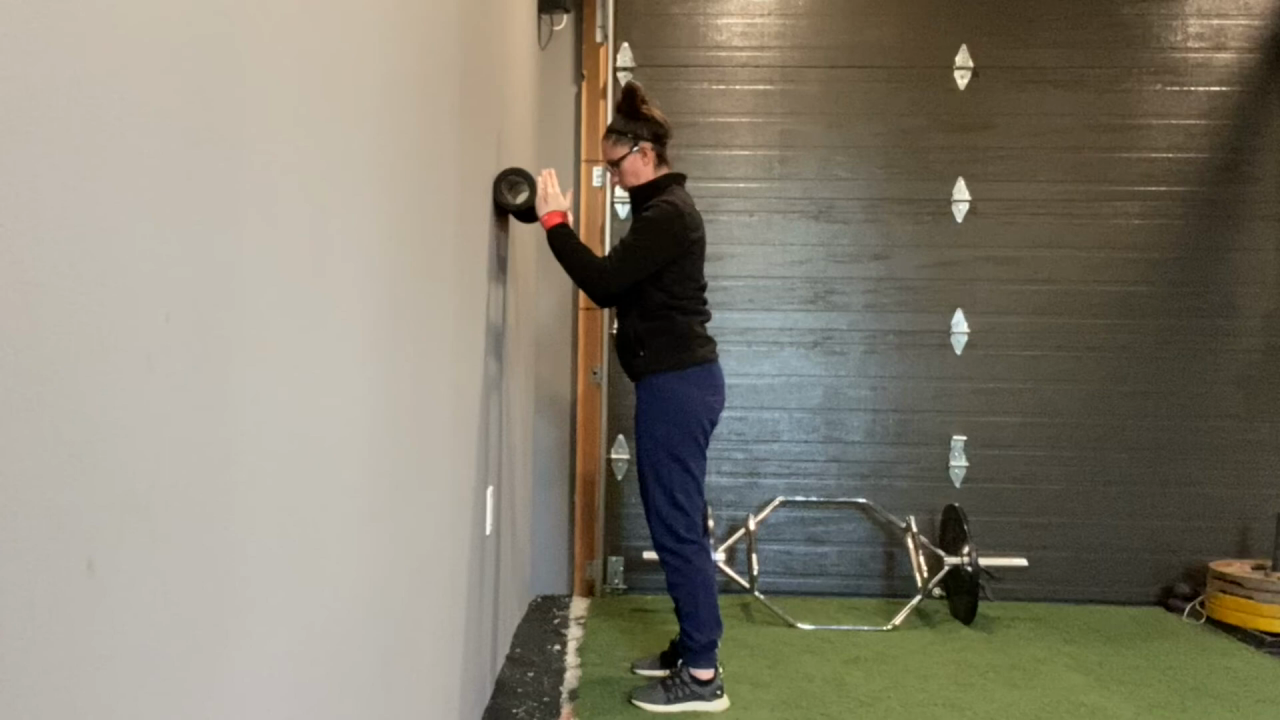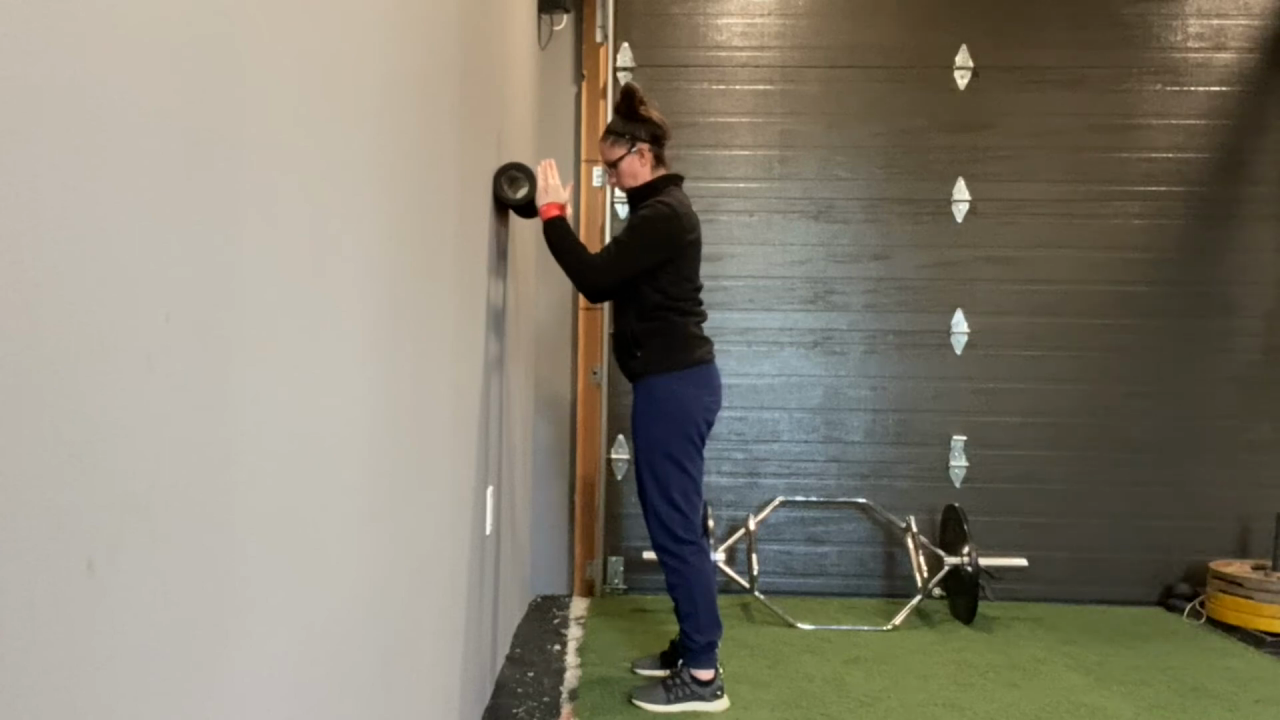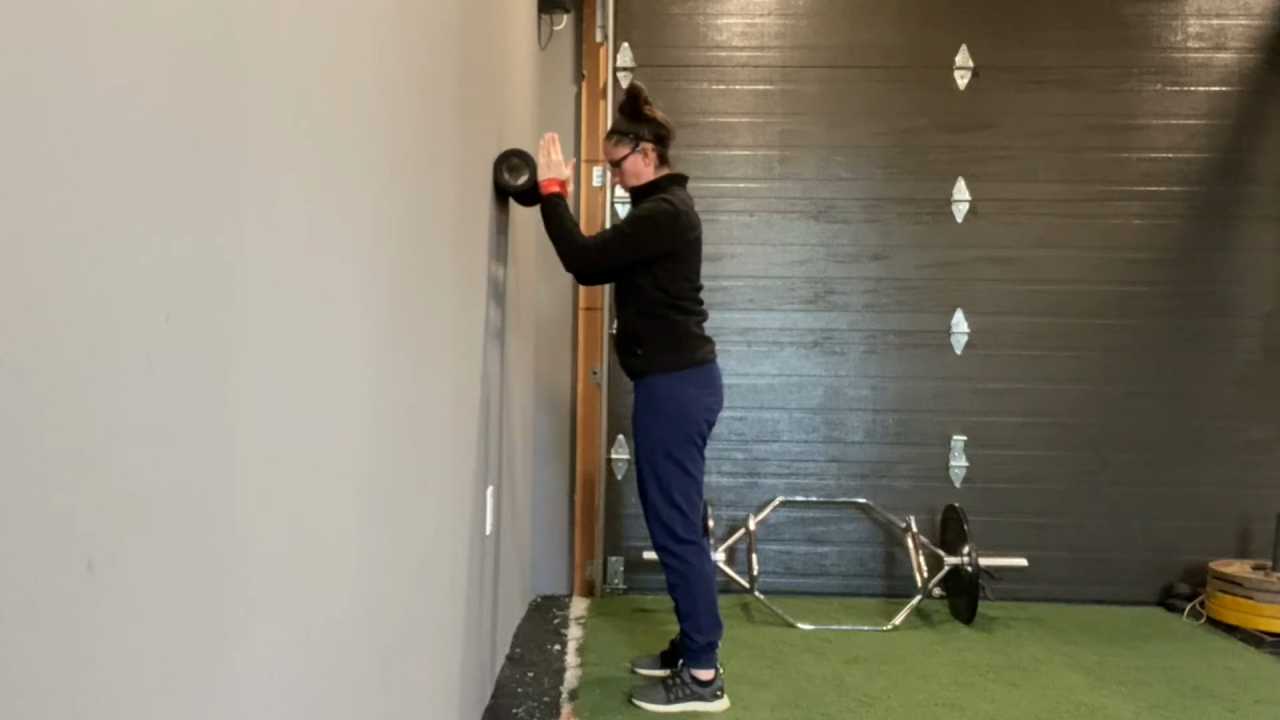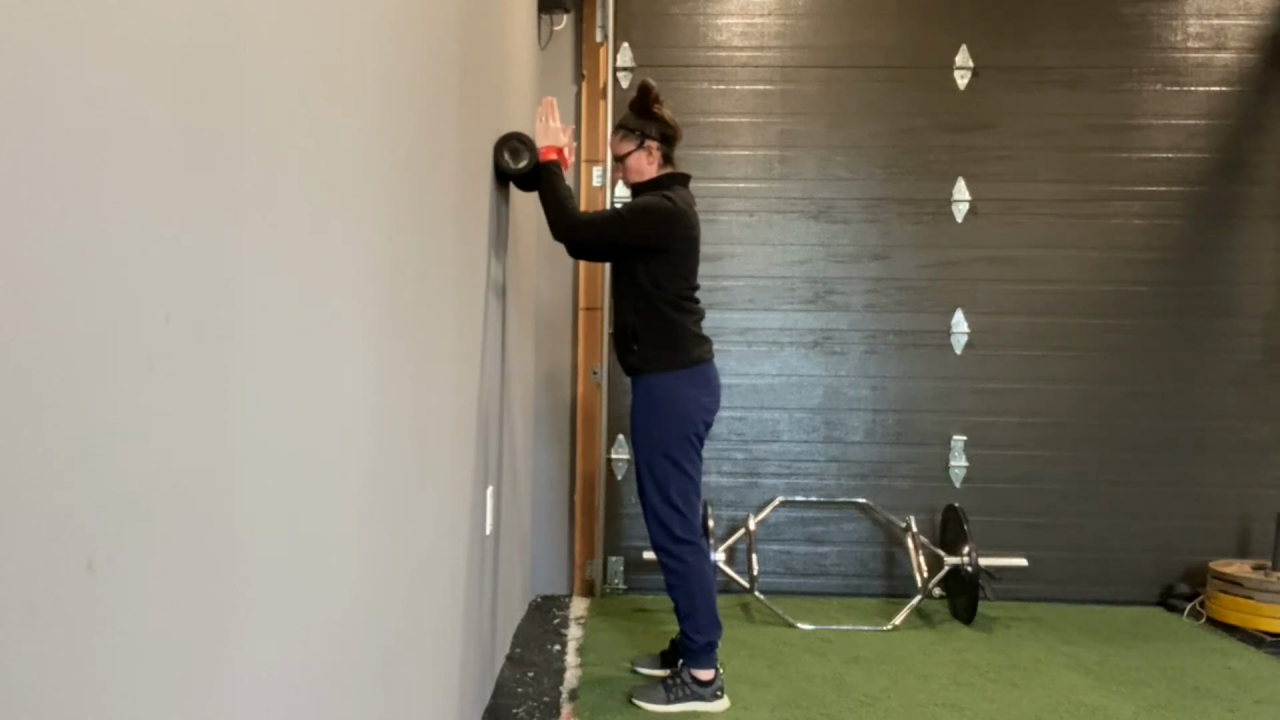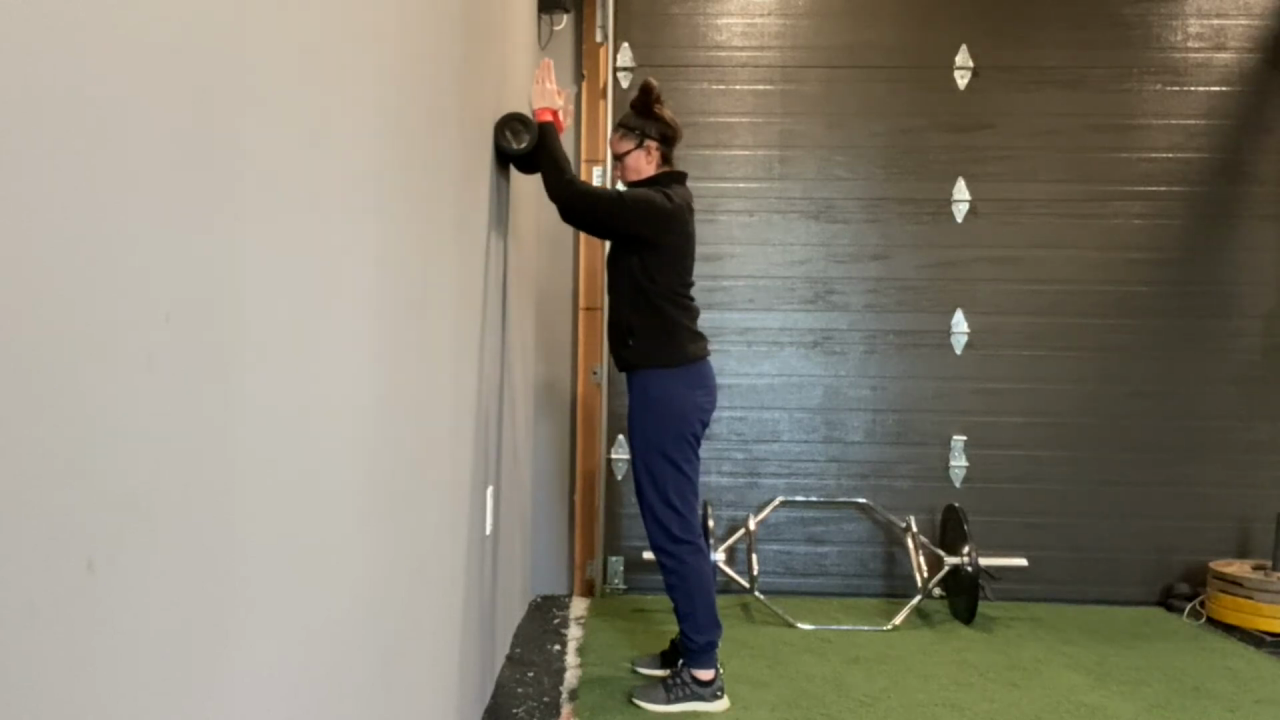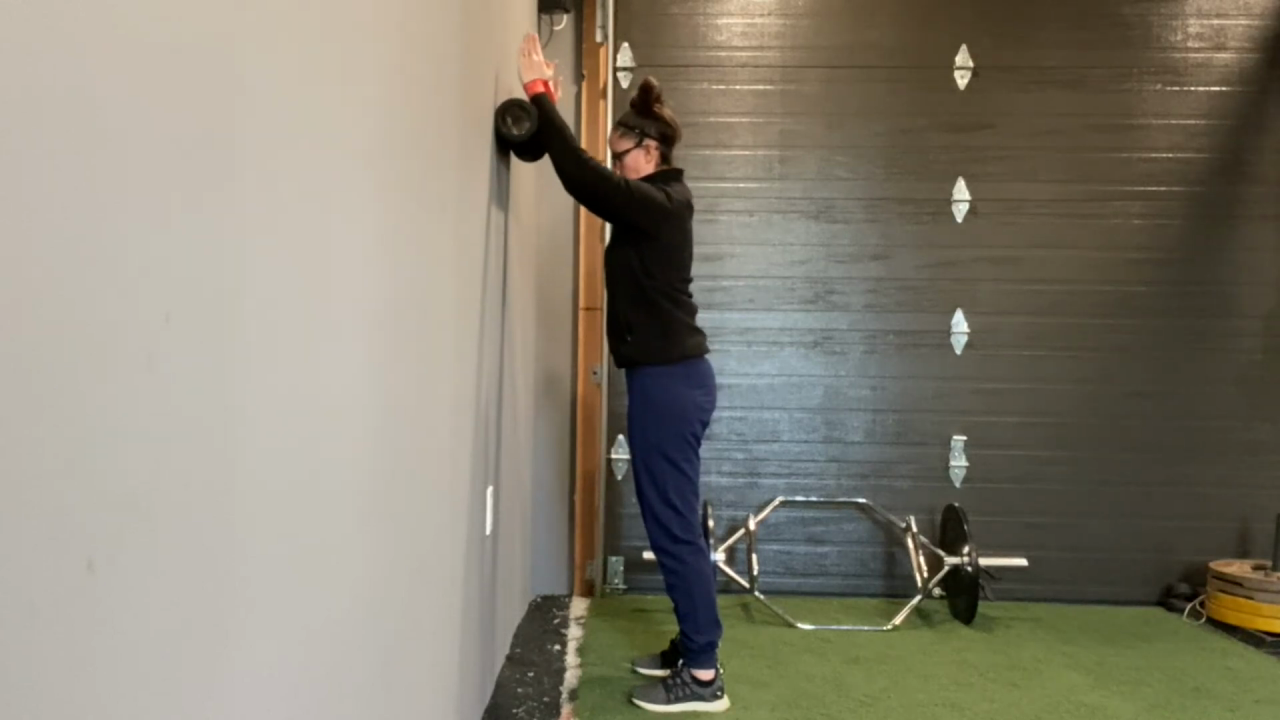
dt=0.7s
person 1, frame 1
left shoulder: (668, 214)
right shoulder: (665, 208)
left elbow: (605, 284)
right elbow: (621, 281)
left wrist: (556, 222)
right wrist: (562, 224)
left hip: (678, 383)
right hip: (679, 379)
left knee: (678, 527)
right knee: (677, 523)
right ankle: (691, 648)
person 1, frame 2
left shoulder: (663, 216)
right shoulder: (661, 209)
left elbow: (597, 281)
right elbow: (613, 278)
left wrist: (554, 215)
right wrist: (557, 218)
left hip: (674, 384)
right hip: (676, 379)
left knee: (676, 527)
right knee: (675, 523)
right ankle: (693, 649)
person 1, frame 3
left shoulder: (664, 213)
right shoulder: (663, 208)
left elbow: (583, 260)
right elbow: (601, 264)
left wrist: (552, 191)
right wrist: (560, 197)
left hip: (676, 384)
right hip: (677, 380)
left knee: (677, 527)
right knee: (674, 523)
right ankle: (692, 648)
person 1, frame 4
left shoulder: (662, 211)
right shoulder: (663, 207)
left elbow: (572, 230)
right elbow: (590, 241)
left wrist: (549, 157)
right wrist: (558, 168)
left hip: (673, 383)
right hip: (675, 378)
left knee: (675, 526)
right knee: (673, 523)
right ankle: (692, 648)
person 1, frame 5
left shoulder: (657, 207)
right shoulder: (660, 205)
left elbow: (571, 199)
right elbow: (588, 204)
left wrist: (545, 121)
right wrist: (553, 132)
left hip: (668, 382)
right hip: (671, 376)
left knee: (674, 526)
right knee: (672, 523)
right ankle: (692, 649)
person 1, frame 6
left shoulder: (654, 205)
right shoulder: (659, 201)
left elbow: (579, 174)
right elbow: (589, 175)
left wrist: (539, 93)
right wrist: (544, 102)
left hip: (668, 381)
right hip: (671, 376)
left knee: (674, 527)
right knee: (672, 523)
right ankle: (693, 649)
